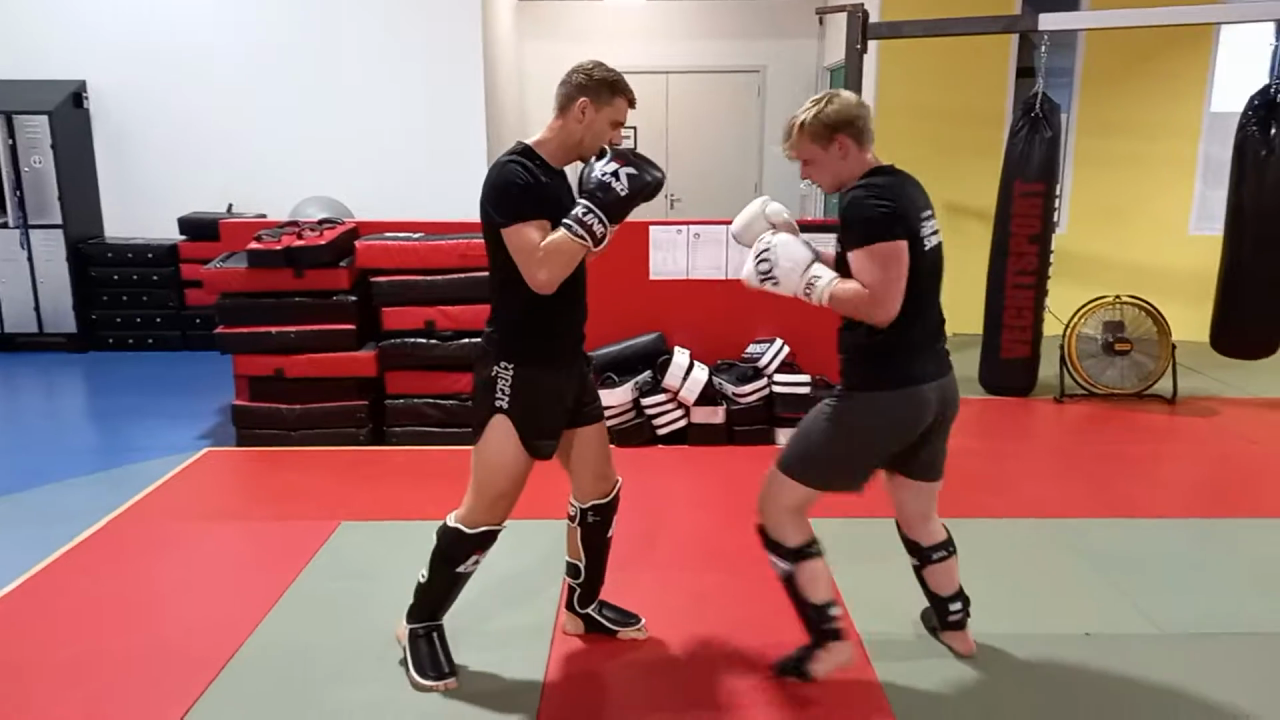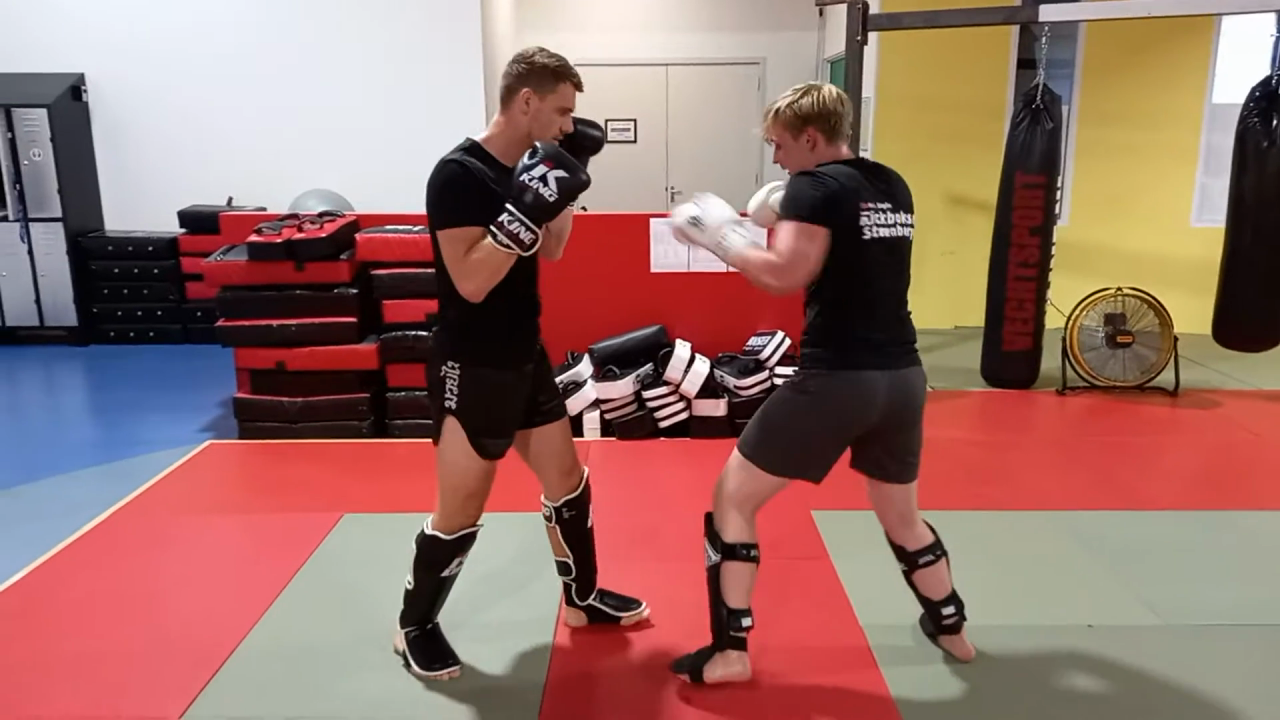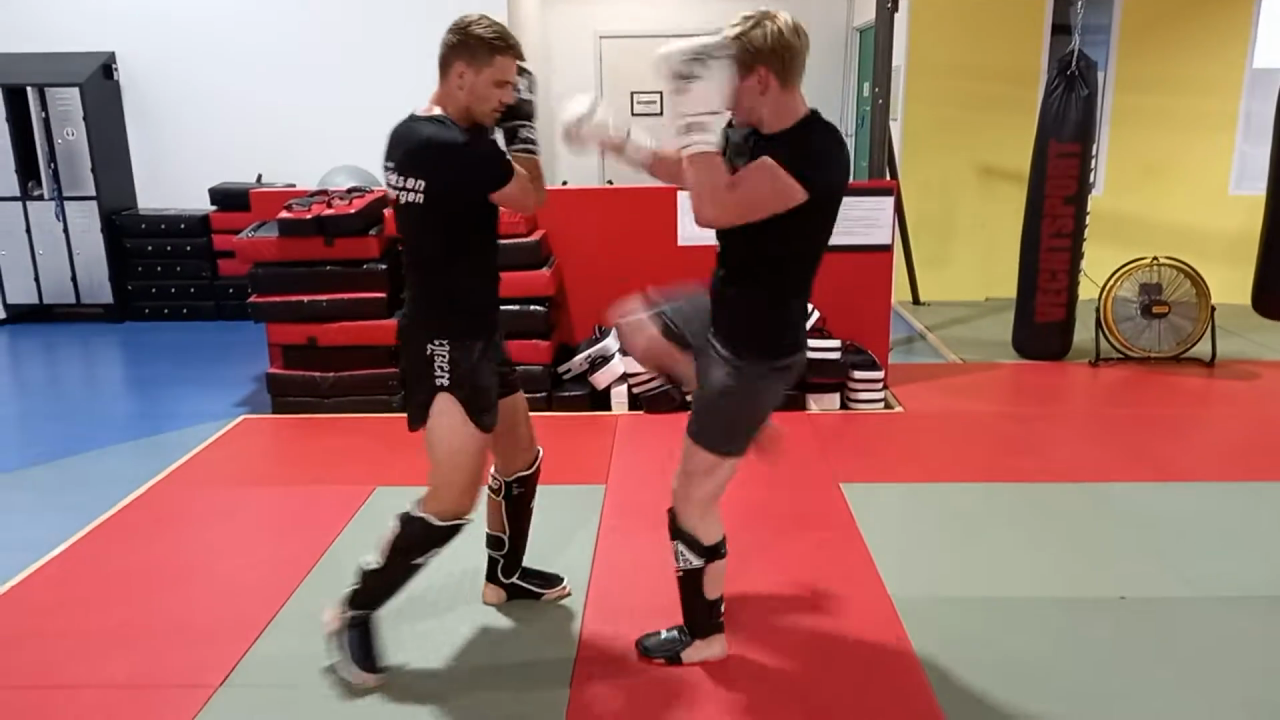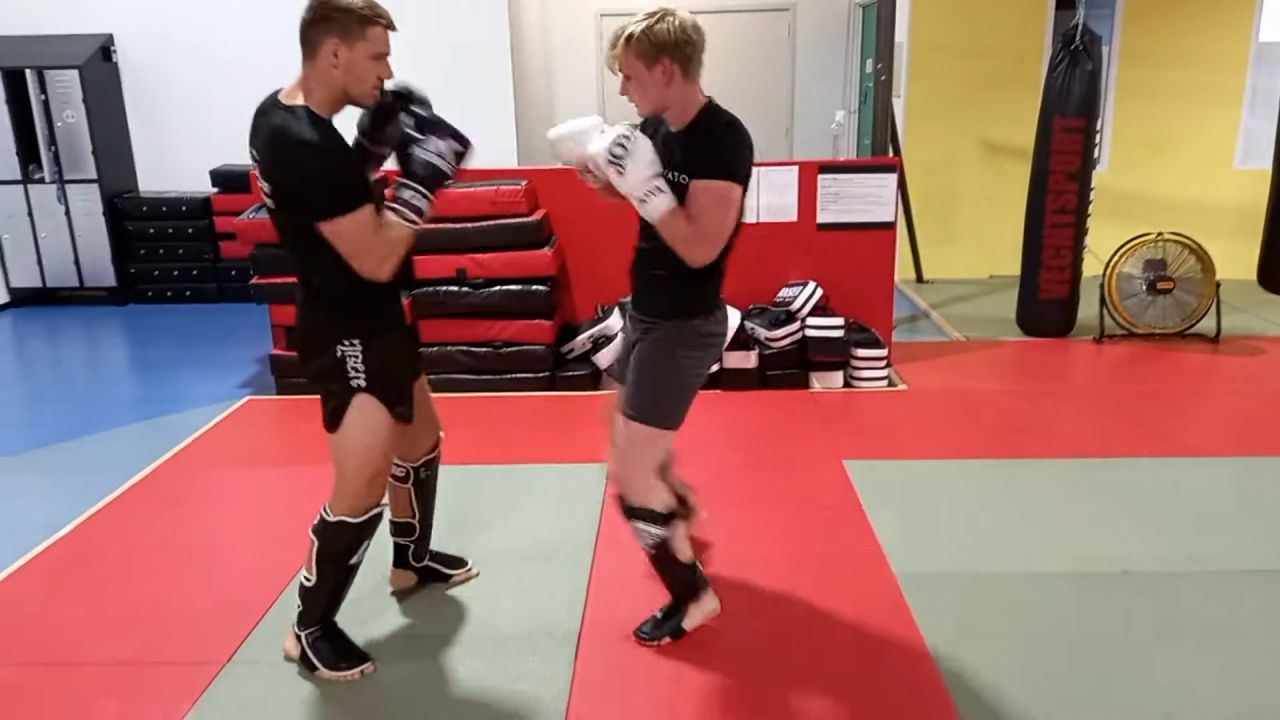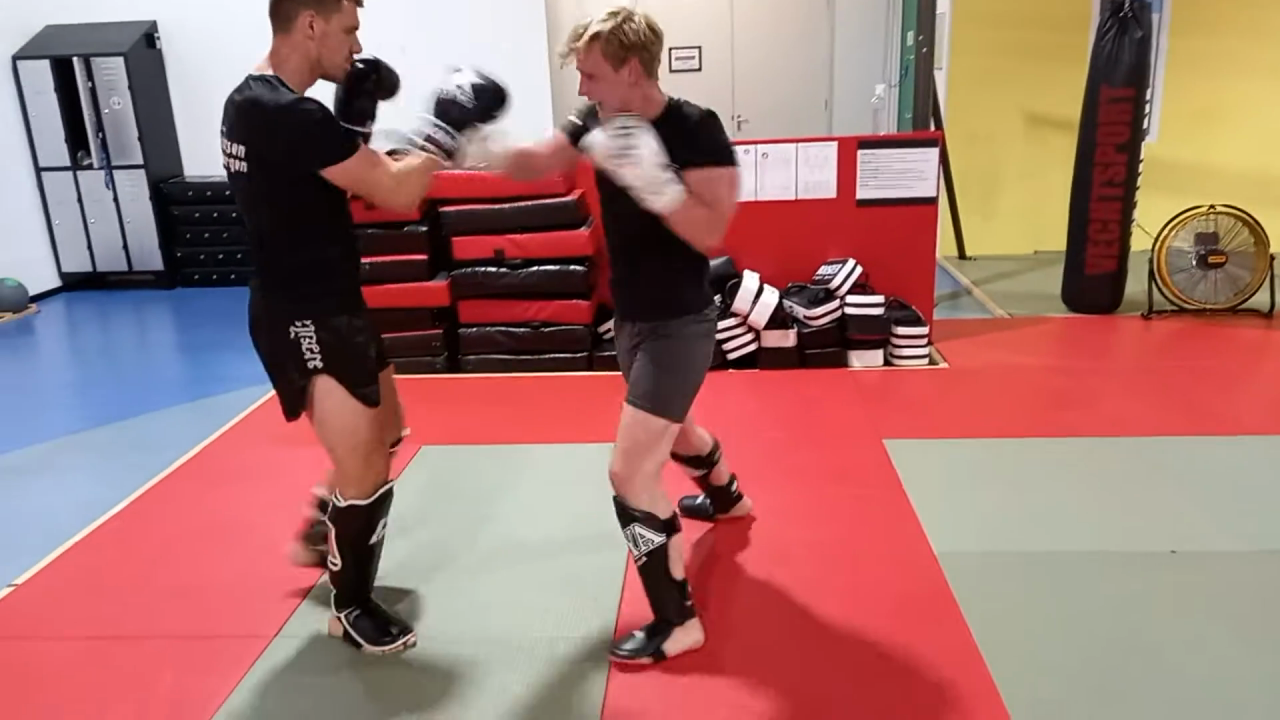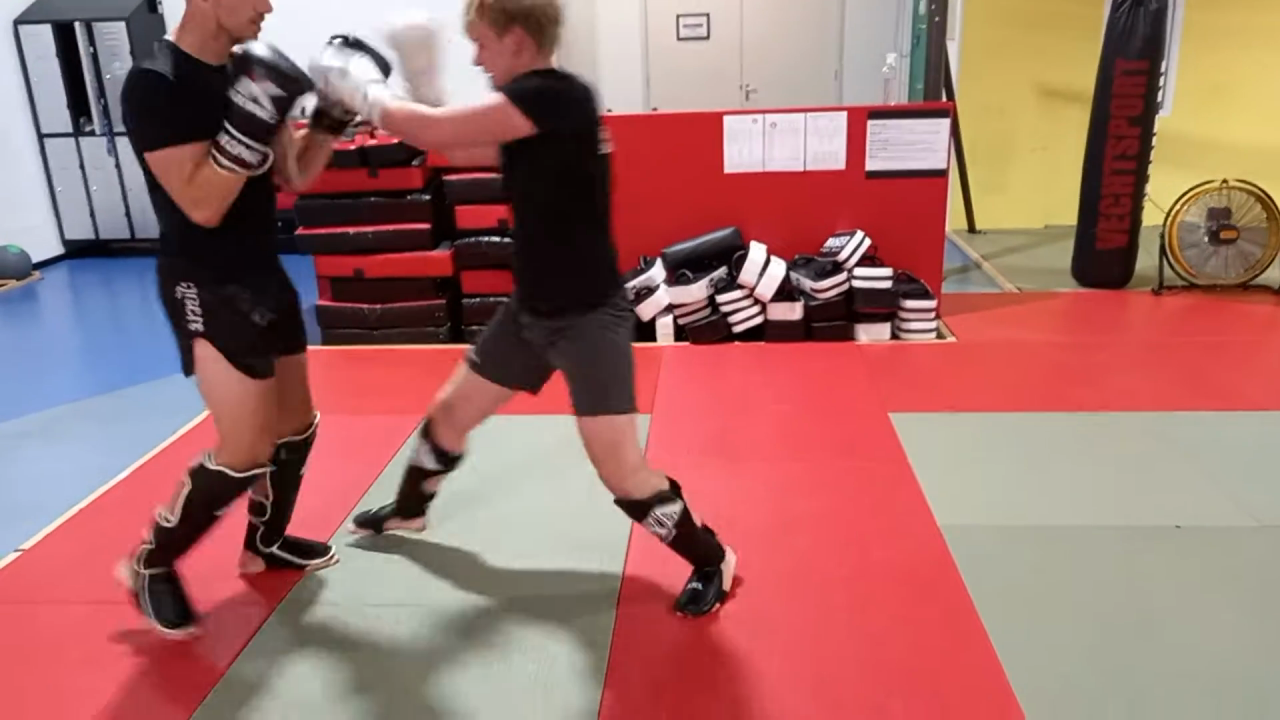
dt=0.5s
person 1, frame 1
left shoulder: (558, 174)
right shoulder: (514, 175)
left elbow: (579, 254)
right elbow: (543, 272)
left wrist: (619, 203)
right wrist: (598, 203)
left hip: (566, 361)
right hip: (519, 368)
left knee: (599, 488)
right knee: (485, 512)
left ankle: (582, 605)
right ankle: (420, 623)
person 1, frame 2
left shoulder: (524, 166)
right shoulder: (458, 174)
left elbow: (549, 249)
right elbow: (472, 282)
left wrist: (570, 177)
right wrist: (527, 206)
left hip: (523, 358)
right hip: (470, 368)
left knee: (567, 483)
right knee: (459, 515)
left ankle: (583, 597)
right ankle: (415, 626)
person 1, frame 3
left shoulder: (413, 135)
right shoulder: (458, 150)
right elbow: (532, 198)
left wrist: (502, 124)
right wrist: (521, 126)
left hip: (468, 331)
right hip: (444, 343)
left knee: (520, 459)
right knee: (451, 502)
left ankle: (505, 576)
right ankle: (353, 610)
person 1, frame 4
left shoulder: (281, 112)
right shoulder: (307, 148)
right elbow: (375, 262)
left wrist: (376, 145)
right wrist: (423, 179)
left hip: (372, 321)
right hip: (347, 334)
left knee: (421, 437)
right knee: (361, 494)
left ankle: (412, 559)
right ankle: (311, 627)
person 1, frame 5
left shoulder: (260, 100)
right shoulder: (278, 113)
left elbow: (352, 186)
right elbow: (396, 194)
left wrist: (359, 109)
right wrist: (449, 119)
left hip: (327, 303)
right hip: (301, 320)
left knee: (382, 431)
right knee: (361, 465)
left ankle: (336, 549)
right ankle: (353, 605)
person 1, frame 6
left shoulder: (246, 69)
right shoulder: (154, 84)
left elbow: (297, 174)
right elbow: (202, 207)
left wrist: (335, 106)
right wrist: (250, 117)
left hip: (263, 273)
right hip: (206, 287)
left knee: (294, 422)
right knee: (246, 447)
left ankle: (266, 540)
right ankle: (153, 566)
person 2, frame 1
left shoulder: (867, 201)
right shoulder: (905, 193)
left elbow: (878, 304)
left wrist: (800, 276)
right wrist: (788, 240)
left hip: (880, 393)
right hip: (935, 385)
left knee: (779, 508)
right knee: (918, 511)
left ankle: (829, 640)
right ankle: (953, 622)
person 2, frame 2
left shoulder: (813, 186)
right shoulder: (894, 187)
left elbow: (781, 277)
left wrist: (719, 233)
left hip: (834, 380)
right hip: (904, 377)
left knee: (732, 498)
right knee: (900, 512)
left ankle: (729, 650)
right ankle: (950, 626)
person 2, frame 3
left shoulder: (816, 152)
right shoulder: (751, 129)
left elbow: (717, 208)
right elbow: (673, 166)
left wrist: (696, 112)
right wrist: (614, 136)
left hip: (758, 350)
right hip: (728, 310)
left knee: (693, 497)
right knee: (636, 326)
left ankle: (702, 633)
right ankle: (750, 424)
person 2, frame 4
left shoulder: (721, 140)
right shoulder: (657, 125)
left elbow: (698, 248)
right elbow: (608, 185)
left wrist: (642, 185)
right wrist: (590, 159)
left hip: (680, 326)
right hip: (649, 307)
left knee: (630, 474)
right knee: (640, 442)
left ankle: (692, 597)
right ankle: (681, 510)
person 2, frame 5
left shoulder: (698, 127)
right shoulder: (600, 120)
left elbow: (711, 236)
right elbow: (528, 168)
left wrist: (650, 179)
left hip: (678, 324)
right hip: (635, 319)
left knee: (630, 474)
right knee: (671, 429)
left ankle: (676, 619)
right ankle: (722, 494)
person 2, frame 6
left shoulder: (554, 98)
right shoulder: (528, 100)
left elbow: (432, 133)
right elbow: (457, 146)
left wrist: (361, 88)
right wrist: (420, 84)
left hip: (589, 318)
right hip: (531, 310)
left knee: (622, 472)
right knee: (447, 412)
left ankle: (710, 559)
right ankle: (408, 509)
